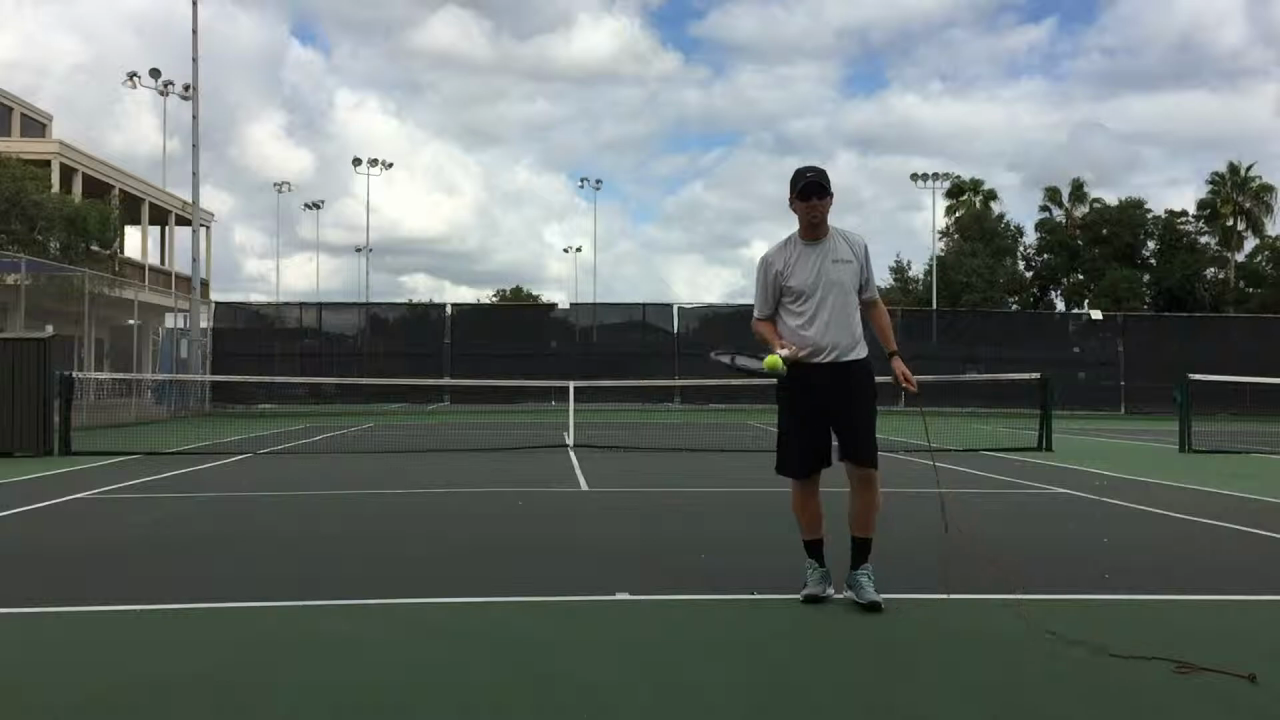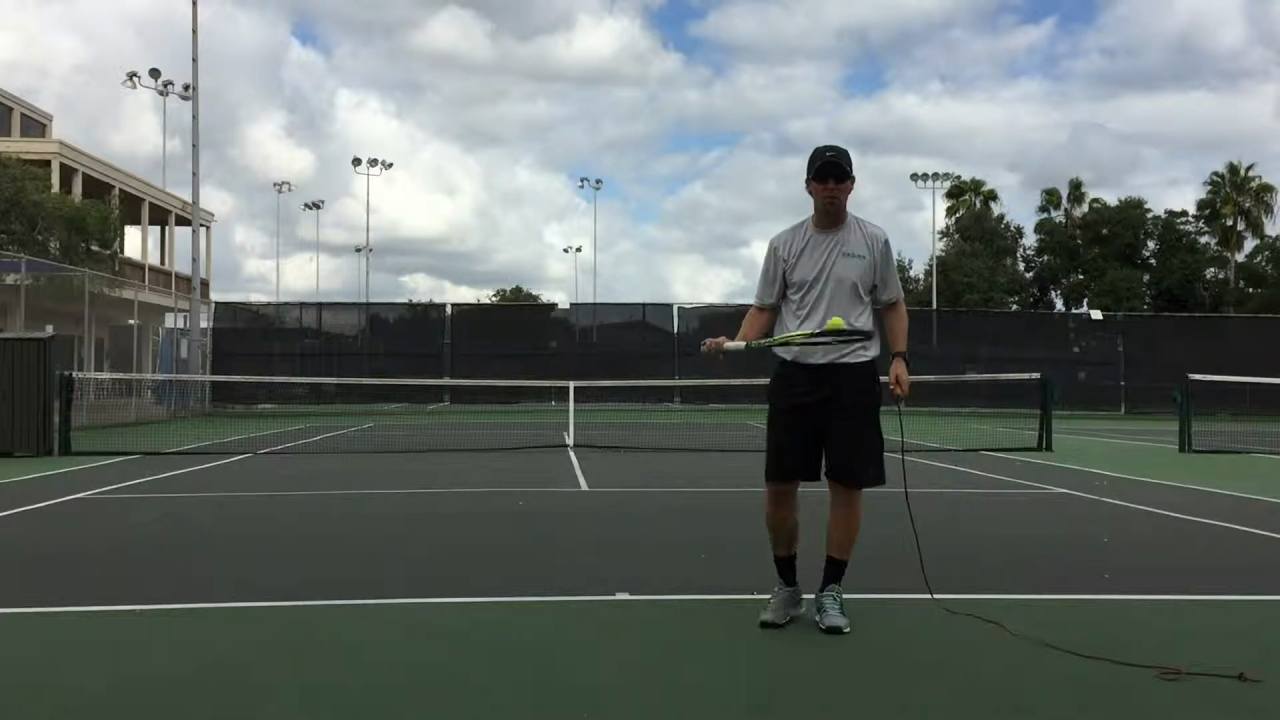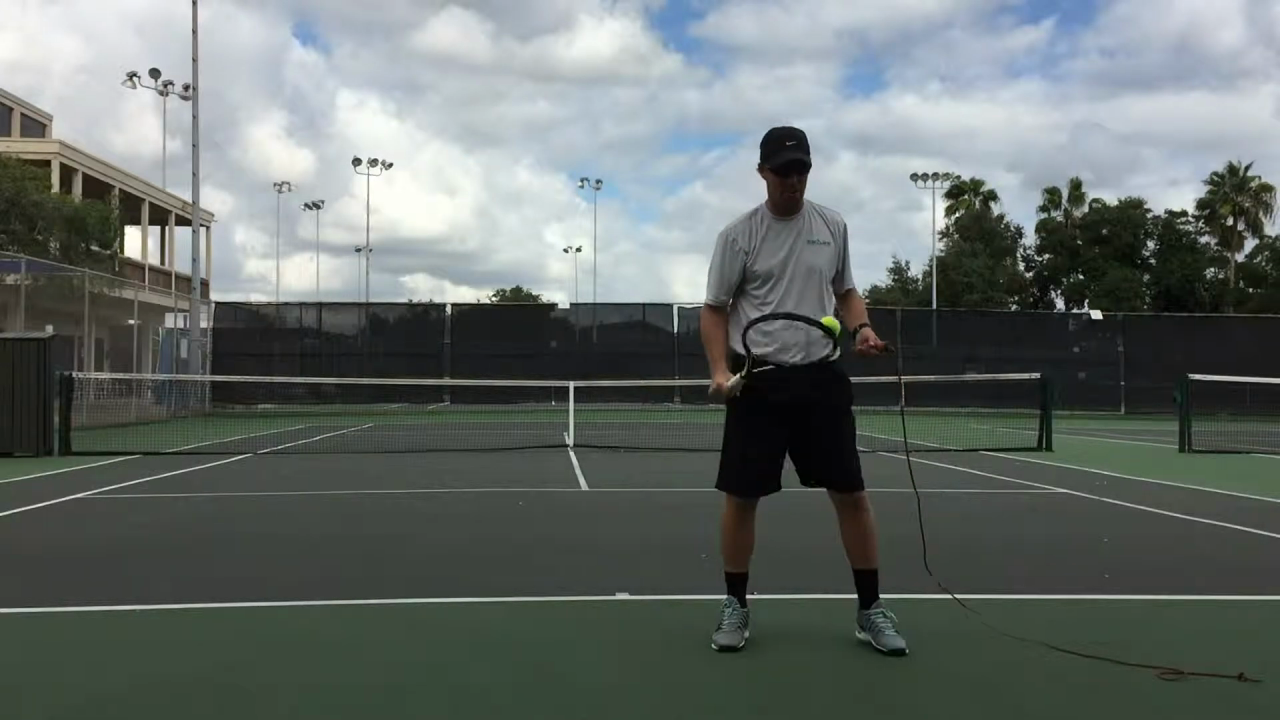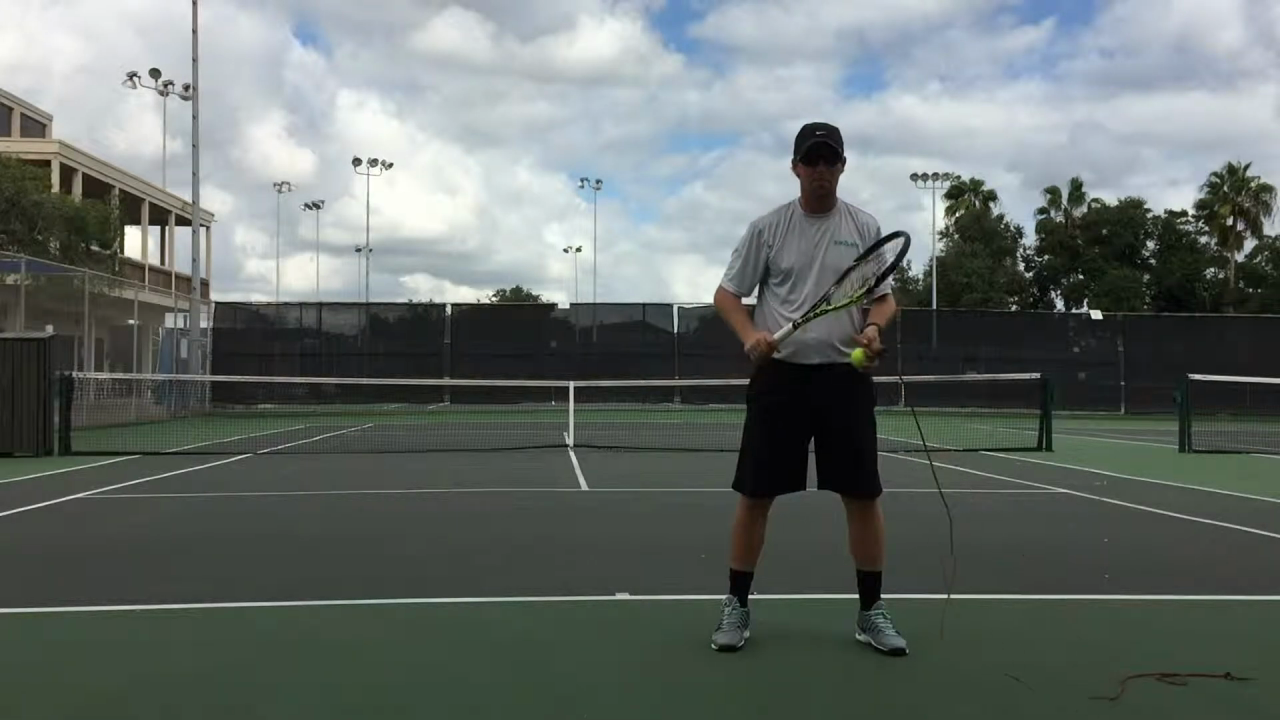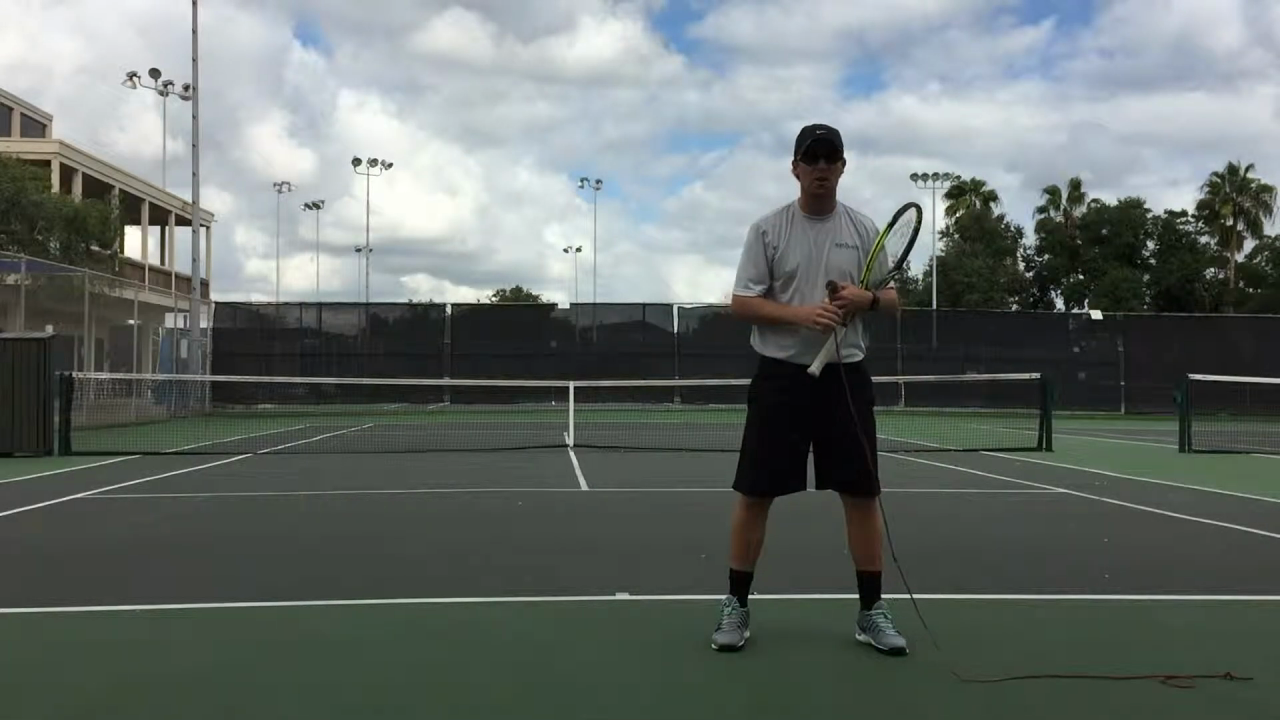
dt=1s
person 1, frame 1
left shoulder: (855, 247)
right shoulder: (775, 259)
left elbow: (873, 304)
right elbow: (761, 320)
left wrist: (895, 355)
right wrist: (776, 344)
left hip: (852, 371)
right hip: (800, 377)
left knee: (864, 471)
right knee: (804, 476)
left ankle: (860, 571)
right ankle: (816, 567)
person 1, frame 2
left shoulder: (874, 241)
right shoulder: (784, 244)
left elbow: (893, 305)
right elbow: (763, 310)
left wrist: (899, 357)
right wrist: (735, 342)
left hip: (853, 377)
right hip: (794, 376)
left knee: (847, 487)
right knee: (780, 486)
left ankle: (830, 592)
right ankle: (787, 586)
person 1, frame 3
left shoulder: (831, 226)
right shoulder: (737, 234)
left elbow: (846, 293)
right elbow: (714, 308)
left wrist: (861, 328)
right wrist: (718, 366)
left hip: (821, 376)
right hip: (757, 379)
left knee: (850, 492)
right knee: (741, 494)
left ankle: (870, 609)
right ankle: (736, 605)
person 1, frame 4
left shoulder: (864, 227)
right shoulder: (767, 227)
left elbow: (884, 297)
right elbow: (726, 293)
left wrist: (874, 327)
right wrist: (749, 333)
left hip: (845, 376)
right hip: (780, 376)
left knee: (863, 495)
right knee: (755, 493)
left ankle: (871, 610)
right ankle: (736, 605)
person 1, frame 5
left shoulder: (863, 229)
right shoulder: (768, 228)
left elbow: (891, 298)
right elbow: (742, 303)
left wrist: (867, 298)
right wrist: (800, 313)
left hip: (846, 376)
right hip: (781, 376)
left knee: (862, 493)
right knee: (755, 493)
left ankle: (872, 611)
right ankle: (736, 605)
